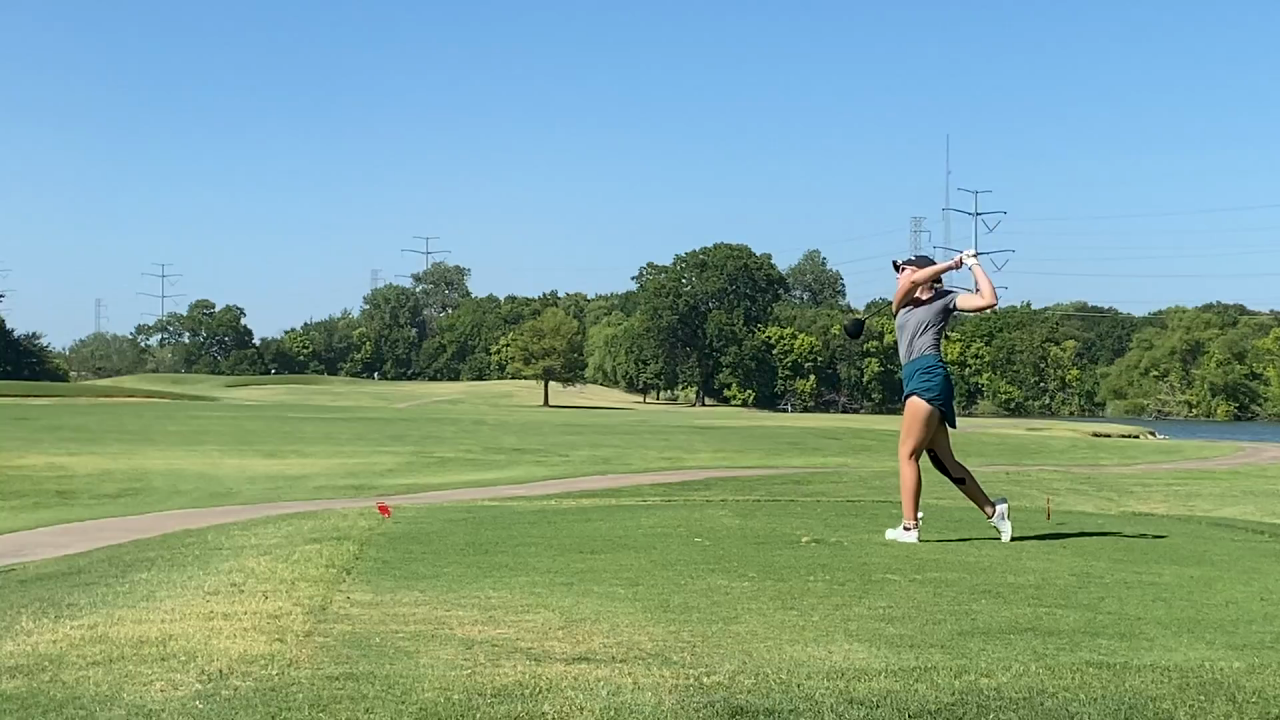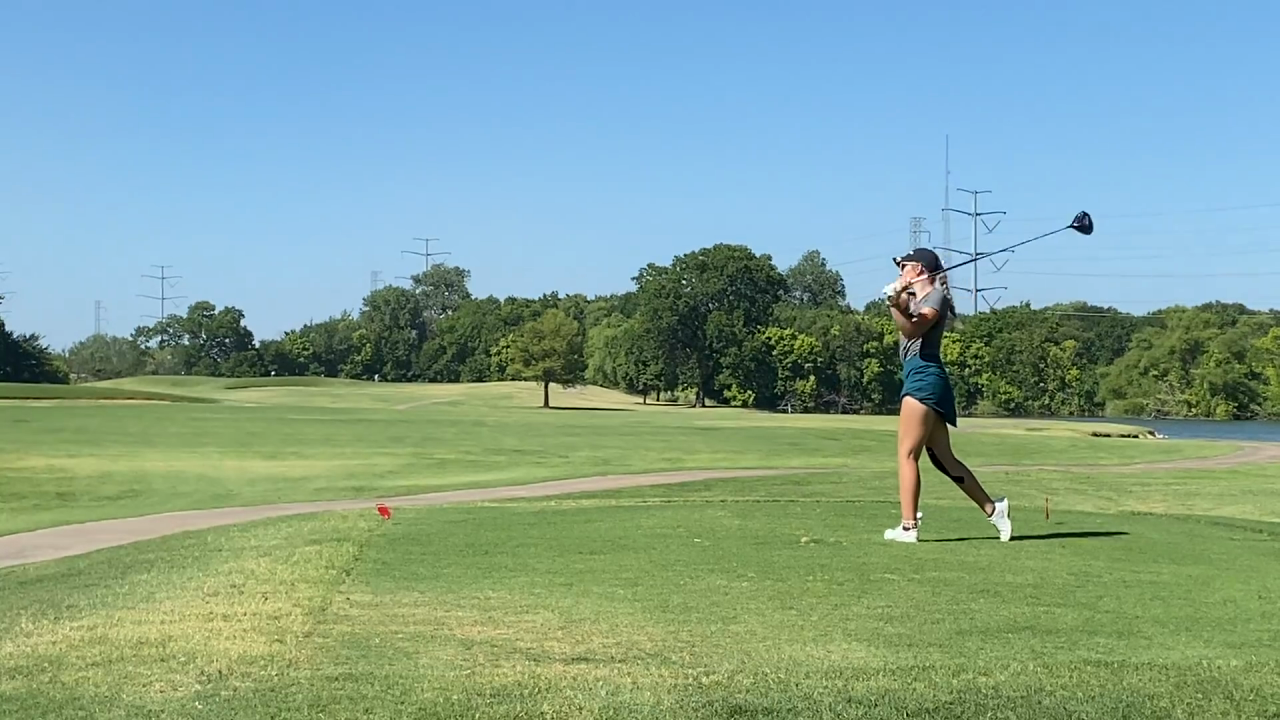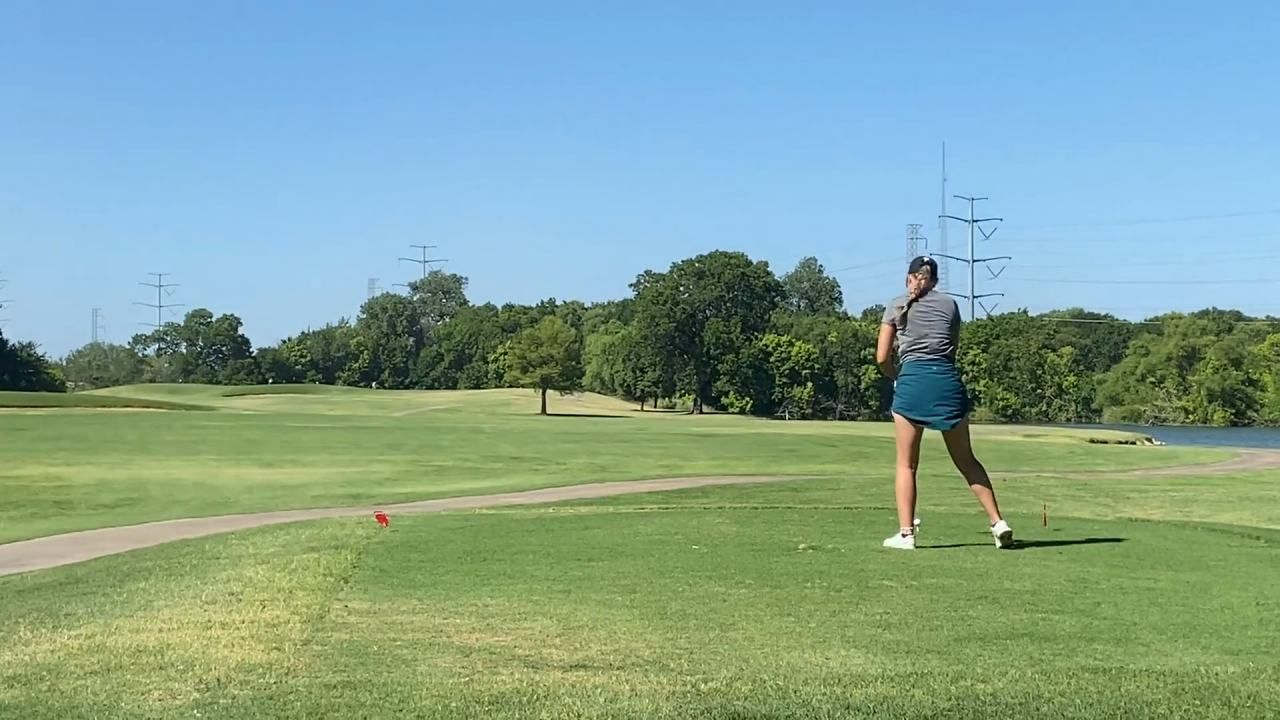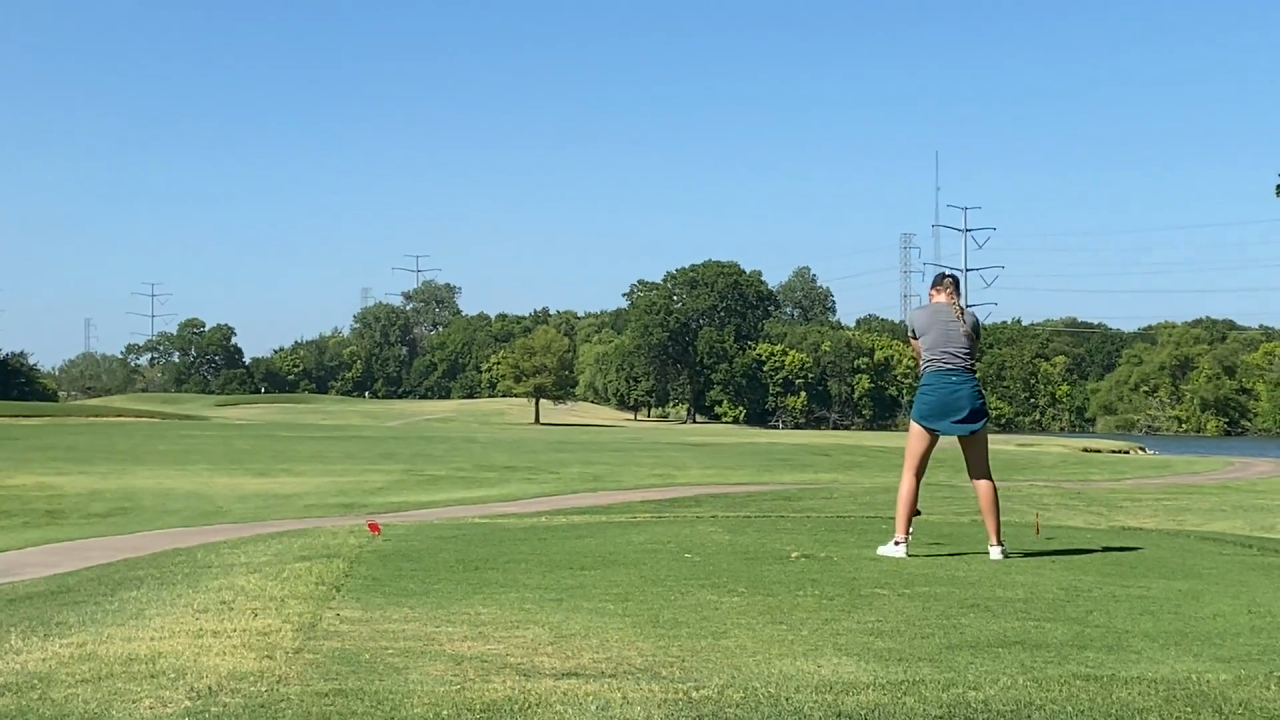
dt=0.5s
person 1, frame 1
left shoulder: (944, 298)
right shoulder: (901, 303)
left elbow: (989, 300)
right elbow: (913, 282)
left wrist: (974, 265)
right wrist: (953, 263)
left hip: (928, 377)
right hip: (915, 380)
left knee: (907, 454)
right knee: (943, 460)
left ankle: (909, 527)
right ankle: (993, 511)
person 1, frame 2
left shoulder: (937, 297)
right shoulder: (910, 294)
left elbow: (911, 329)
right elbow: (900, 314)
left wrist: (898, 306)
right wrist: (894, 299)
left hip: (924, 377)
right hip: (919, 379)
left knee: (907, 454)
right knee: (942, 457)
left ankle: (908, 526)
right ankle: (993, 509)
person 1, frame 3
left shoulder: (897, 306)
right shoulder: (950, 304)
left elbow: (883, 358)
left wrist: (896, 377)
left hip: (913, 382)
right hip: (948, 382)
left knee: (906, 464)
right knee: (966, 460)
left ankle: (906, 534)
right ankle: (998, 523)
person 1, frame 4
left shoulder: (916, 316)
right shoulder: (970, 318)
left hip: (933, 391)
right hip: (968, 391)
left knee: (911, 471)
right knee: (981, 473)
left ankle: (899, 541)
right ankle: (995, 545)
